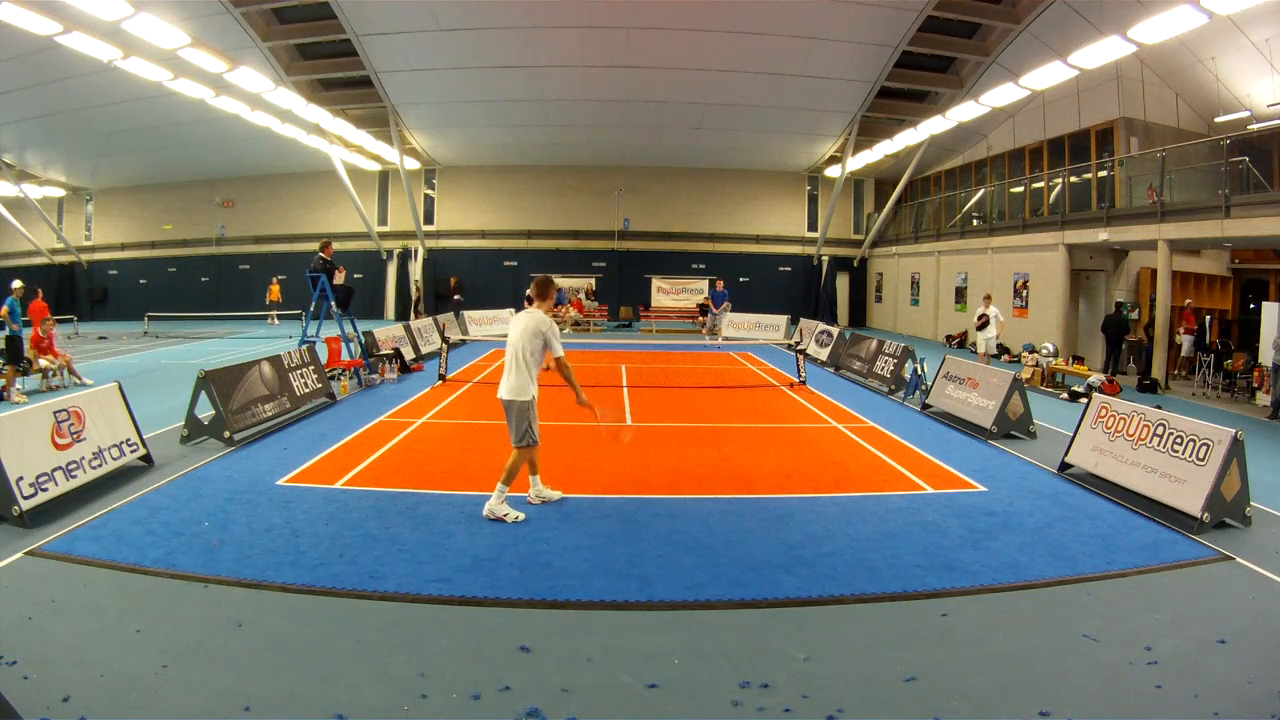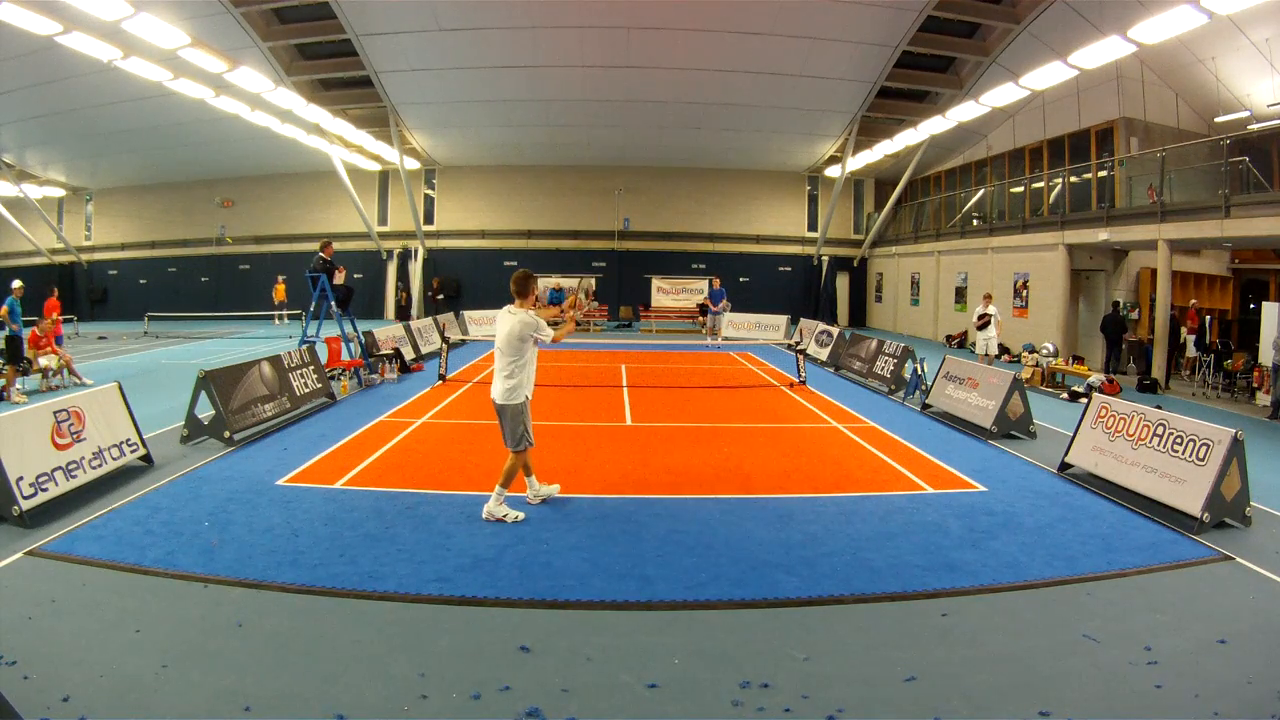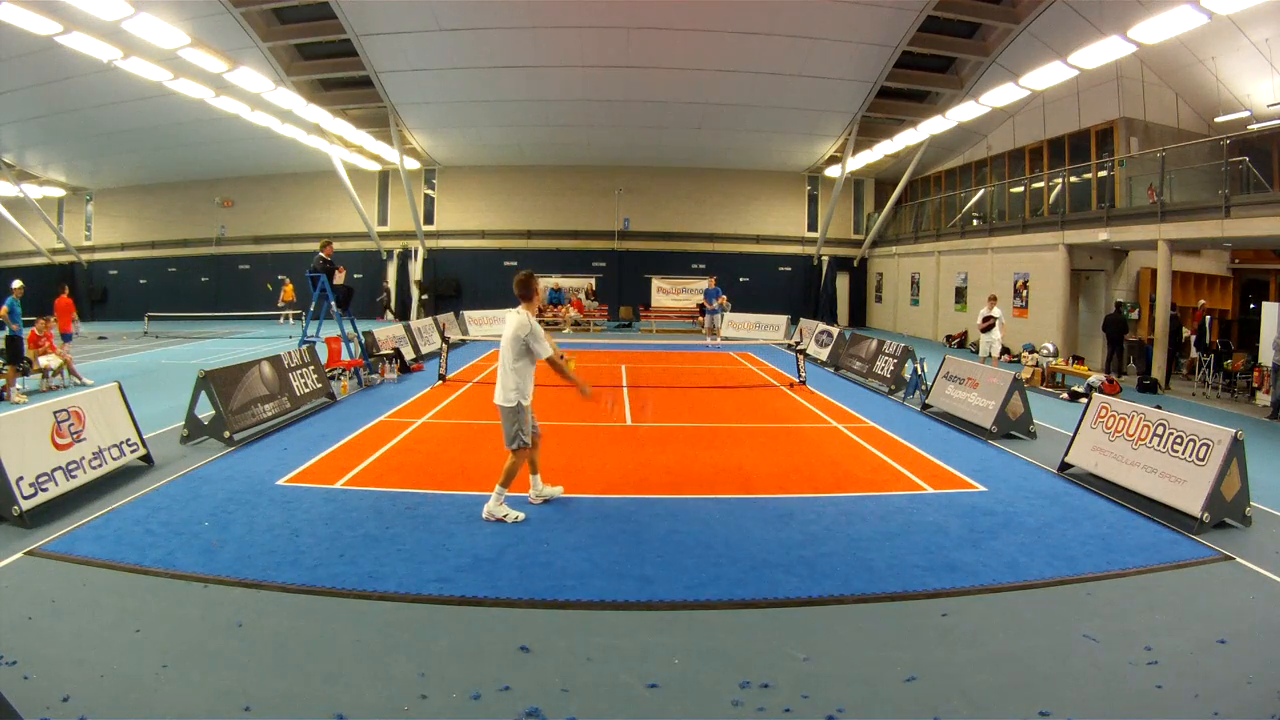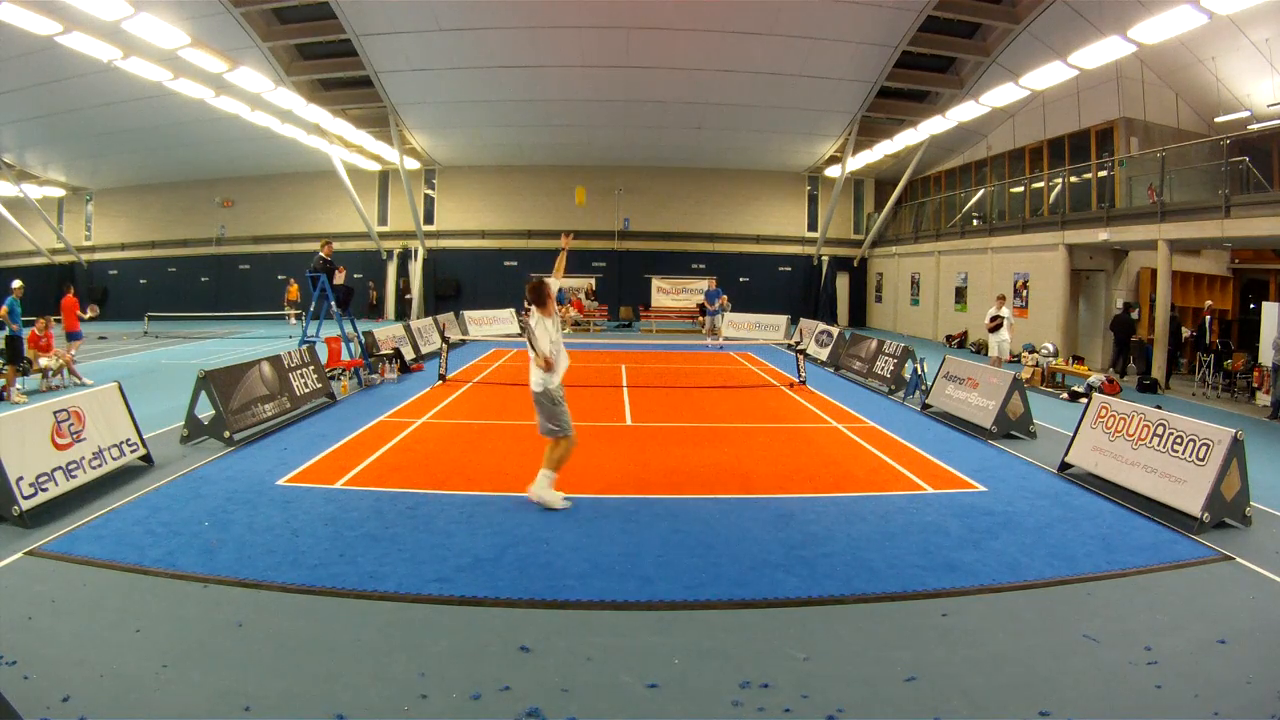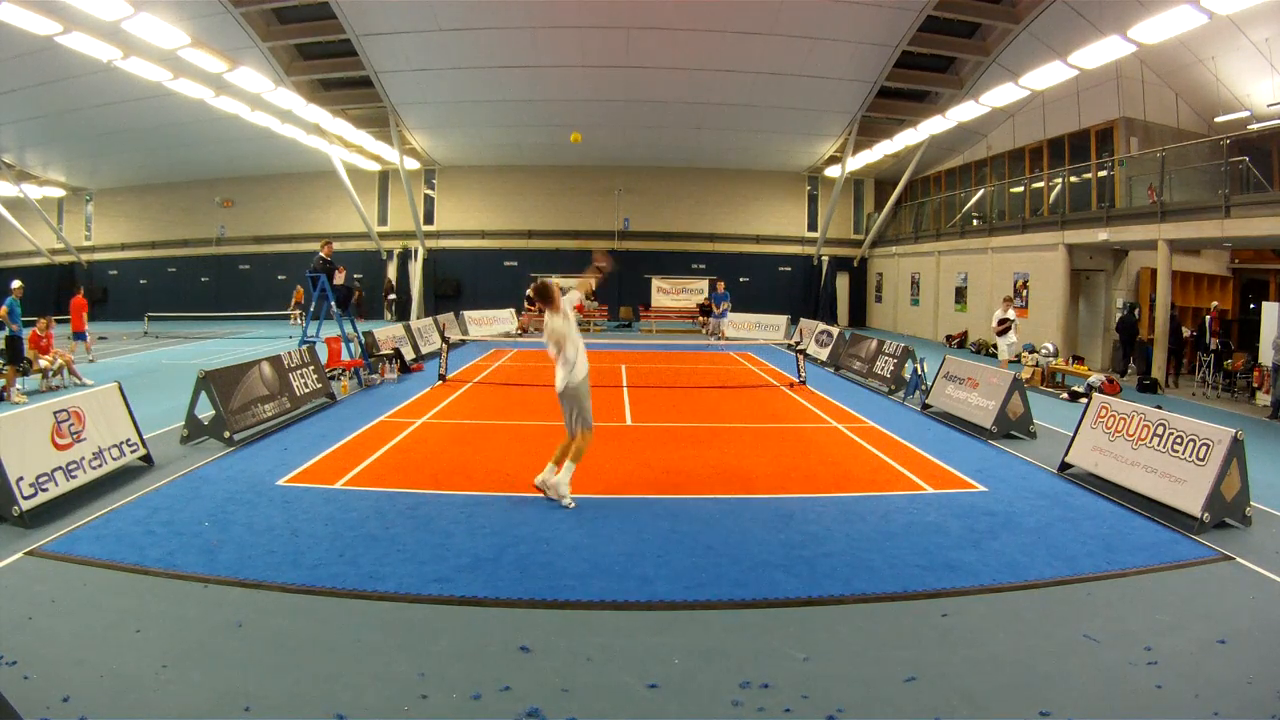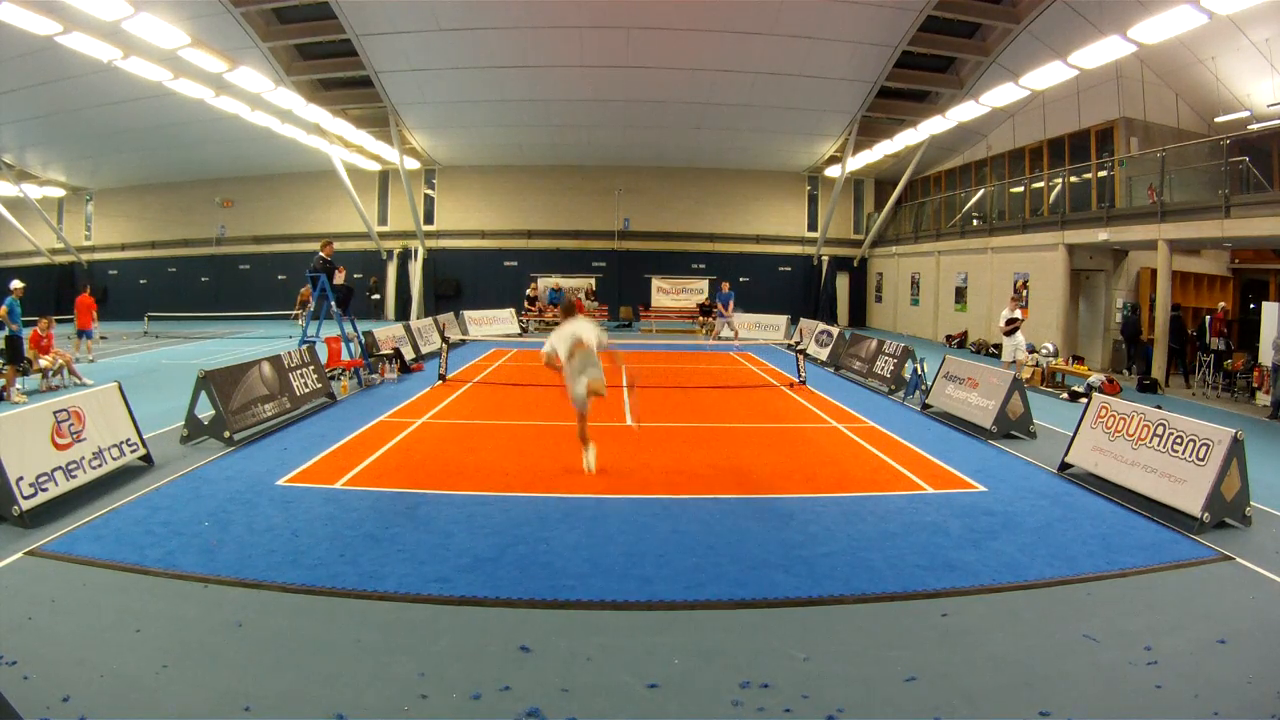
dt=0.4s
person 1, frame 1
left shoulder: (519, 317)
right shoulder: (546, 323)
right elbow: (561, 363)
right wrist: (579, 393)
left hip: (510, 389)
right hip: (521, 392)
left knee: (531, 443)
right knee: (522, 447)
left ankle: (537, 490)
right ankle: (495, 503)
person 1, frame 2
left shoulder: (506, 312)
right shoulder: (530, 323)
right elbow: (555, 337)
left wrist: (561, 310)
right wrist: (569, 326)
left hip: (504, 392)
right hip: (514, 396)
left knee: (522, 445)
right knee: (519, 450)
left ankle: (535, 490)
right ankle: (494, 506)
person 1, frame 3
left shoulder: (519, 315)
right shoulder: (528, 325)
right elbow: (553, 363)
left wrist: (558, 352)
right wrist: (580, 384)
left hip: (518, 393)
right hip: (513, 397)
left knee: (534, 439)
right knee: (519, 451)
left ankle: (537, 489)
right ankle: (495, 505)
person 1, frame 4
left shoulder: (544, 307)
right shoulder: (538, 329)
left elbow: (556, 276)
right elbow: (542, 366)
left wrist: (564, 249)
right wrist: (543, 359)
left hip: (551, 386)
right hip: (546, 389)
left knee: (559, 439)
right knee: (567, 440)
left ankle: (542, 485)
right ankle: (541, 488)
person 1, frame 5
left shoulder: (562, 307)
right shoulder: (551, 324)
left elbow: (581, 289)
right elbow: (557, 351)
left wrist: (596, 270)
left hip: (575, 382)
right hip: (573, 384)
left knee: (573, 436)
right knee: (583, 435)
left ankle: (547, 477)
right ankle: (560, 482)
person 1, frame 6
left shoulder: (555, 334)
right shoulder: (588, 325)
left elbow: (546, 358)
right elbow: (608, 350)
right wrist: (619, 361)
left hip: (571, 369)
right hip: (585, 358)
left knee: (582, 417)
right knee: (597, 388)
left ankle: (588, 455)
